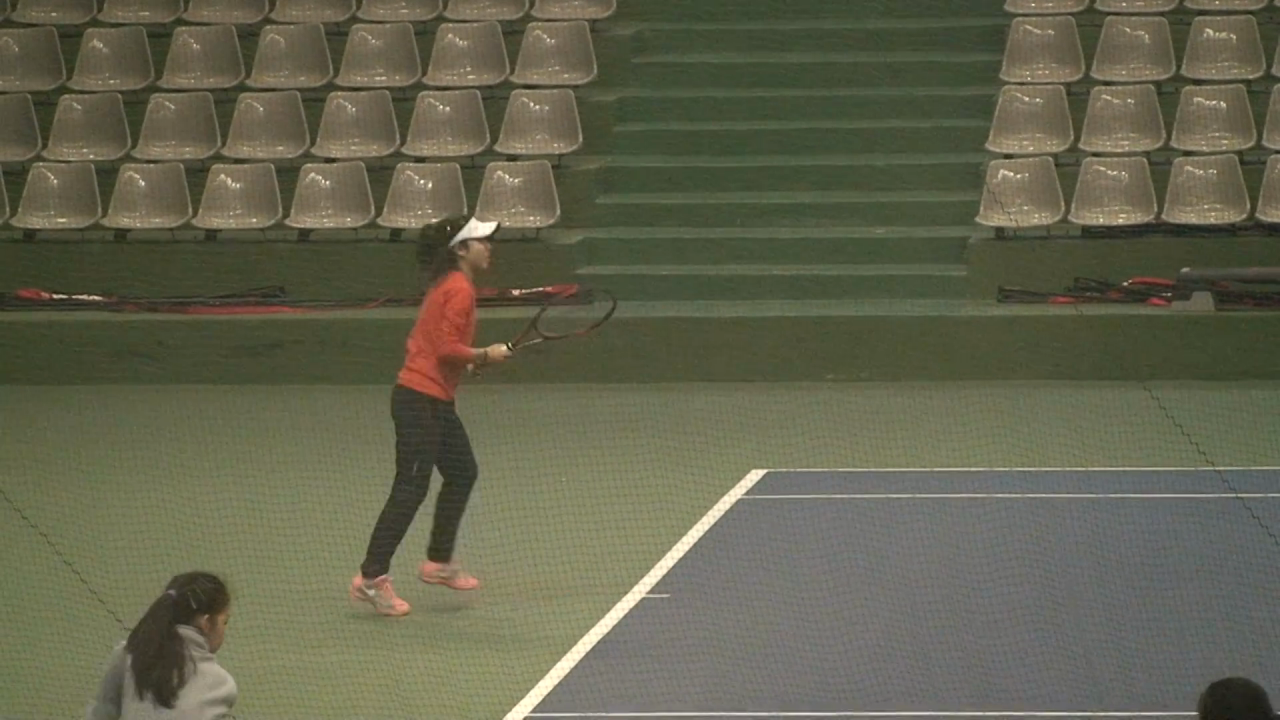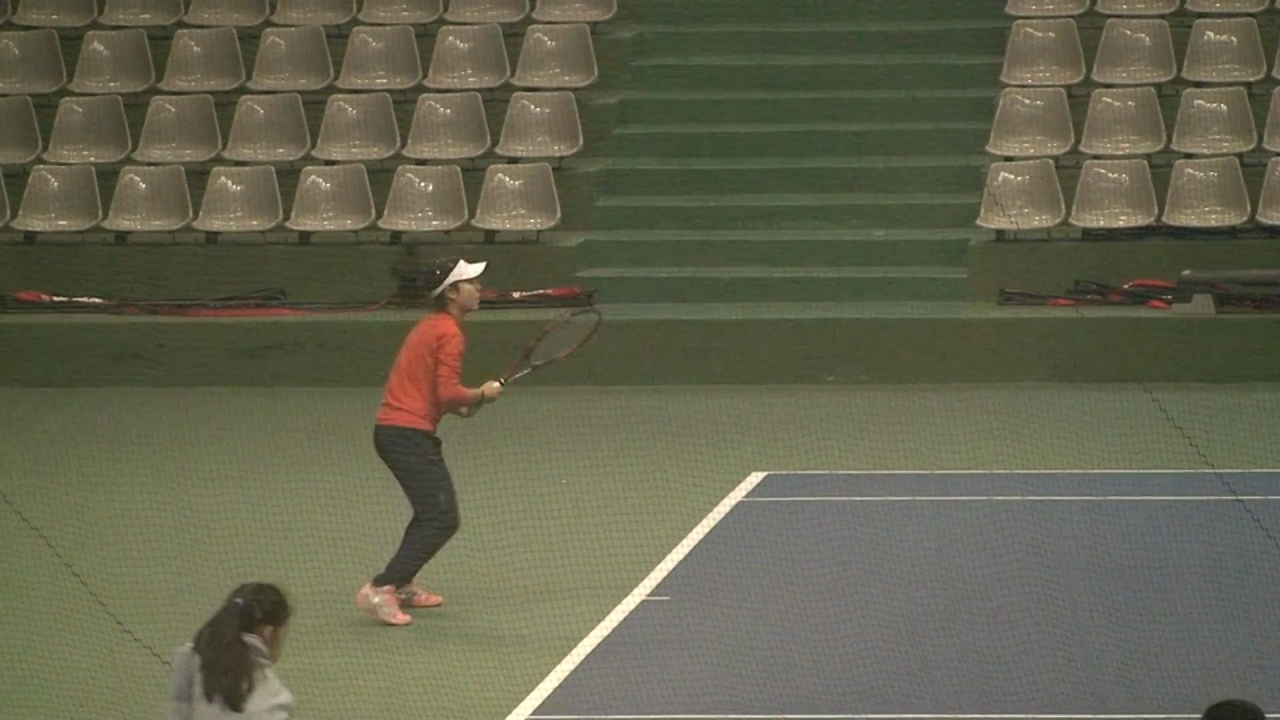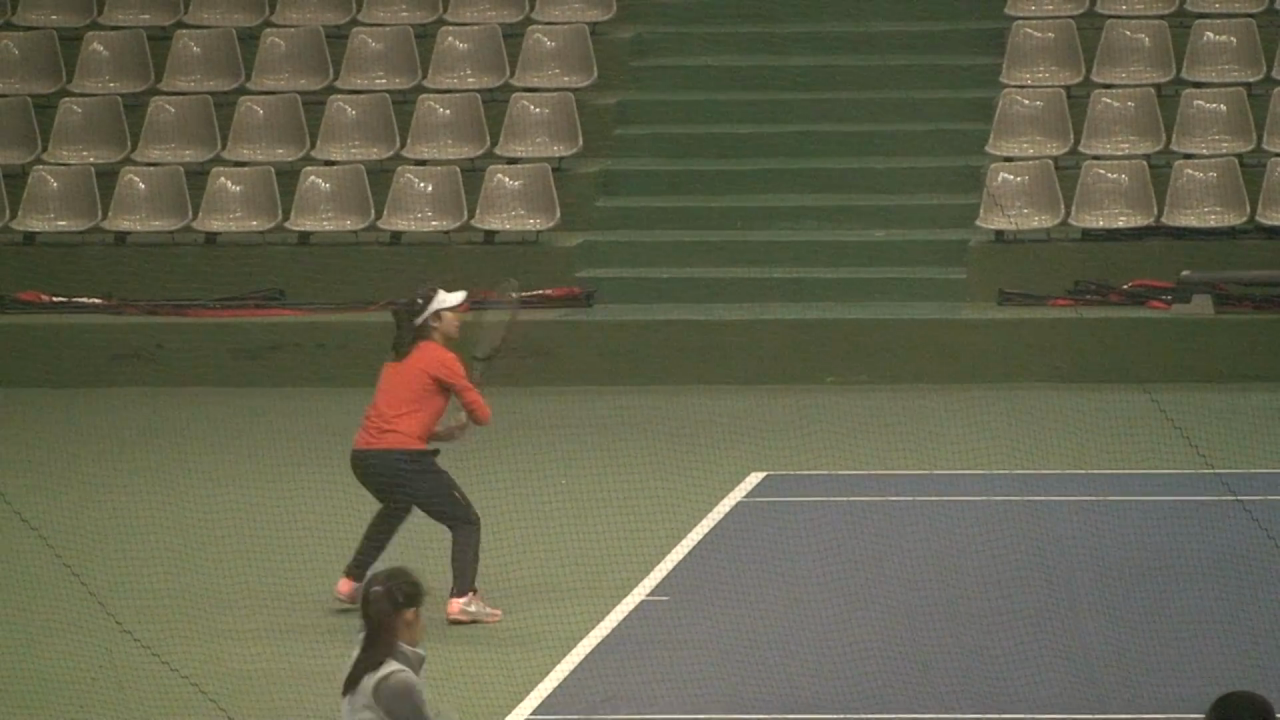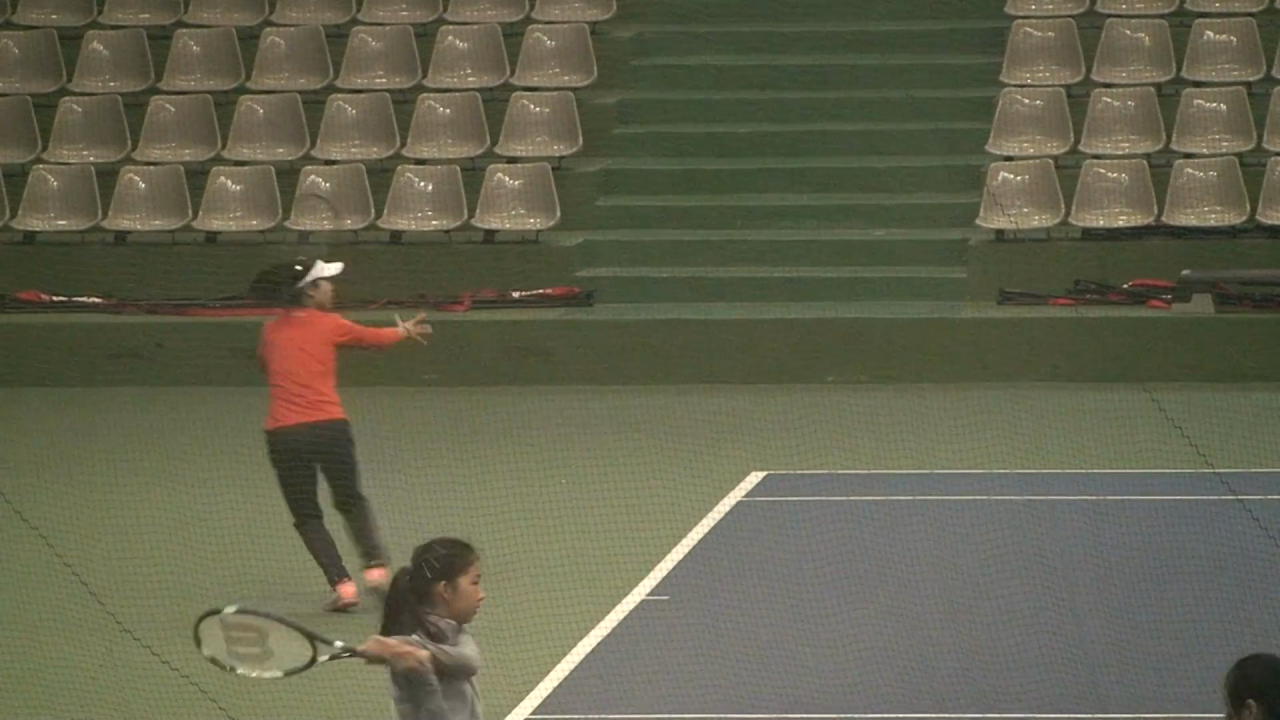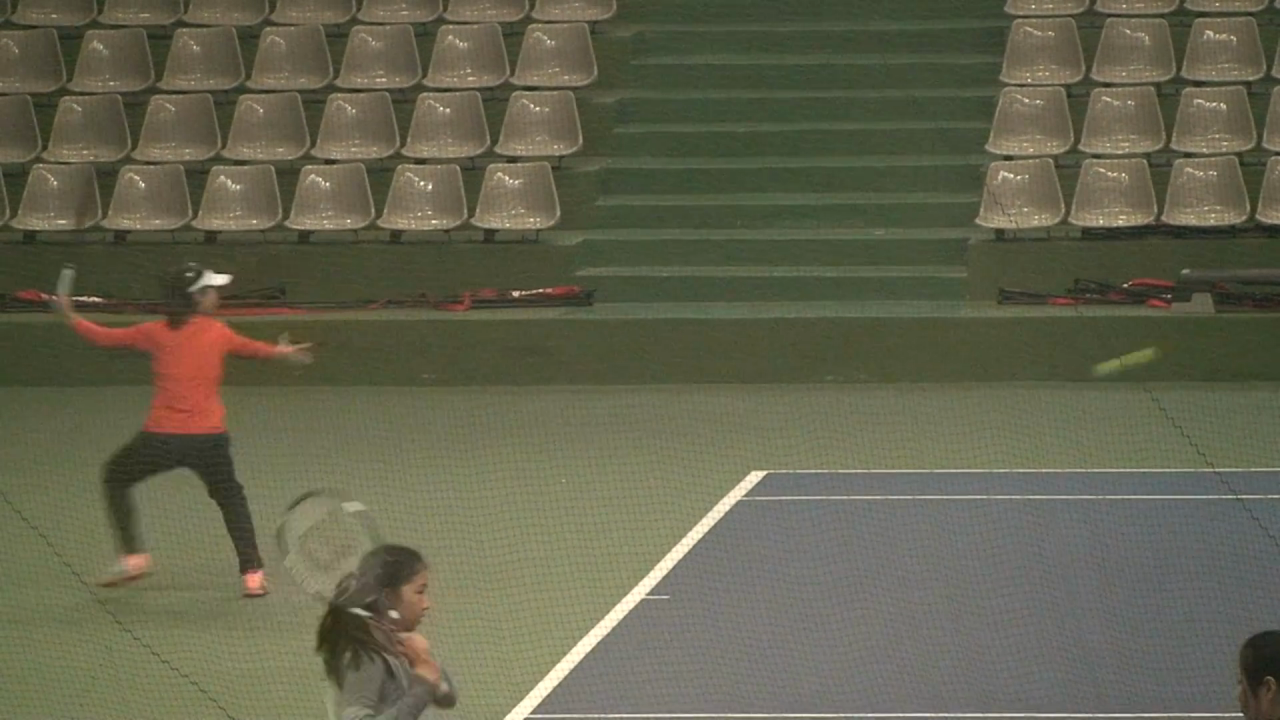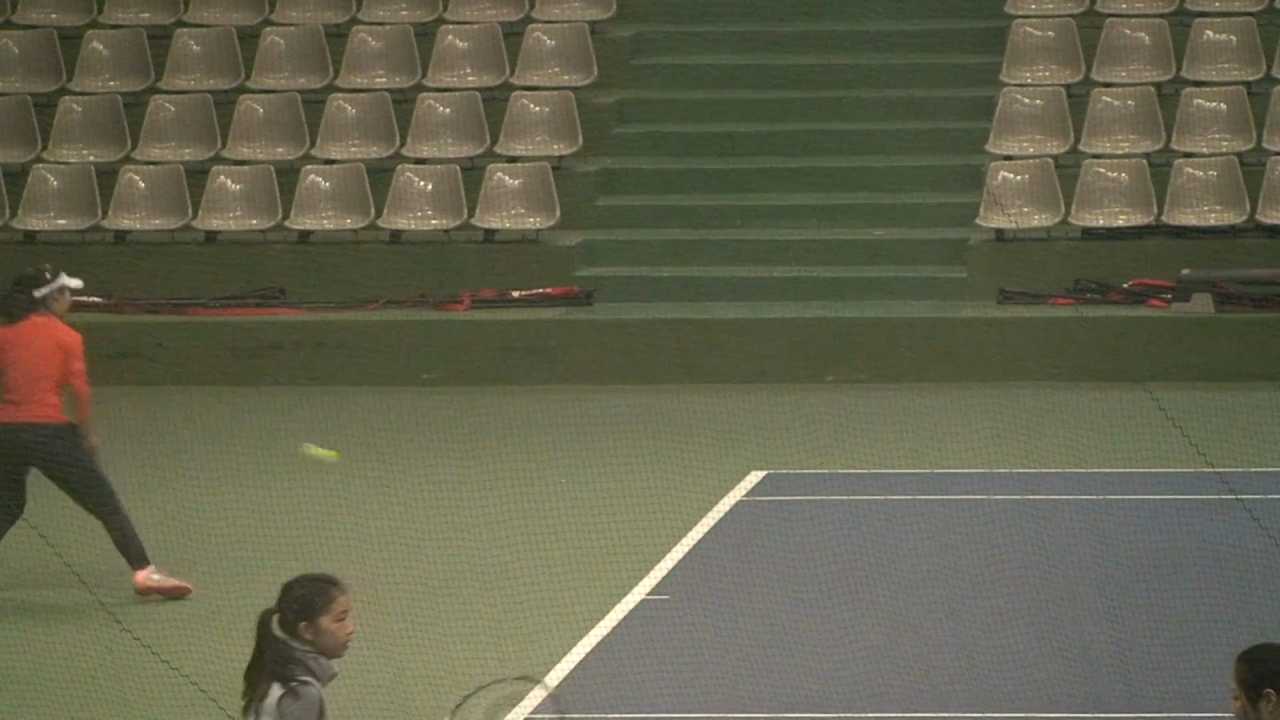
dt=0.3s
person 1, frame 1
left shoulder: (449, 285)
right shoulder: (460, 290)
right elbow: (447, 347)
left wrist: (471, 359)
right wrist: (486, 355)
left hip: (432, 399)
right hip: (421, 401)
left knee: (463, 473)
right knee: (409, 491)
left ankle: (440, 562)
right ankle: (371, 578)
person 1, frame 2
left shoulder: (431, 325)
right shoulder: (450, 333)
right elbow: (448, 393)
left wrist: (461, 404)
right wrist: (483, 394)
left hip: (392, 429)
right hip: (408, 435)
left knee: (433, 513)
right knee: (443, 520)
left ankle: (401, 587)
right ankle: (379, 589)
person 1, frame 3
left shoulder: (401, 359)
right shoulder: (443, 360)
right elbow: (481, 416)
left wrist: (441, 433)
right wrist: (471, 413)
left hip: (365, 456)
right hip: (404, 459)
left knee: (396, 508)
right knee: (465, 522)
left ankle: (350, 582)
right ankle: (463, 600)
person 1, frame 4
left shoulder: (271, 329)
right shoulder: (331, 324)
right elbow: (378, 338)
right wrist: (405, 331)
left hip: (284, 435)
right hip: (330, 430)
left knee: (307, 518)
right knee: (351, 503)
left ankle: (344, 587)
right ankle: (377, 569)
person 1, frame 5
left shoulder: (155, 332)
right shoulder: (220, 333)
left elbow: (101, 337)
right elbow: (252, 349)
left wrist: (68, 313)
right wrist: (284, 352)
left hip: (161, 438)
right hip: (208, 439)
left knee: (115, 479)
right knee: (230, 499)
left ankle: (133, 555)
right ankle: (253, 574)
person 1, frame 6
right shoulder: (68, 337)
right elbow: (79, 390)
right wrist: (87, 435)
right hip: (46, 432)
right knee: (105, 505)
right ankle: (144, 572)
